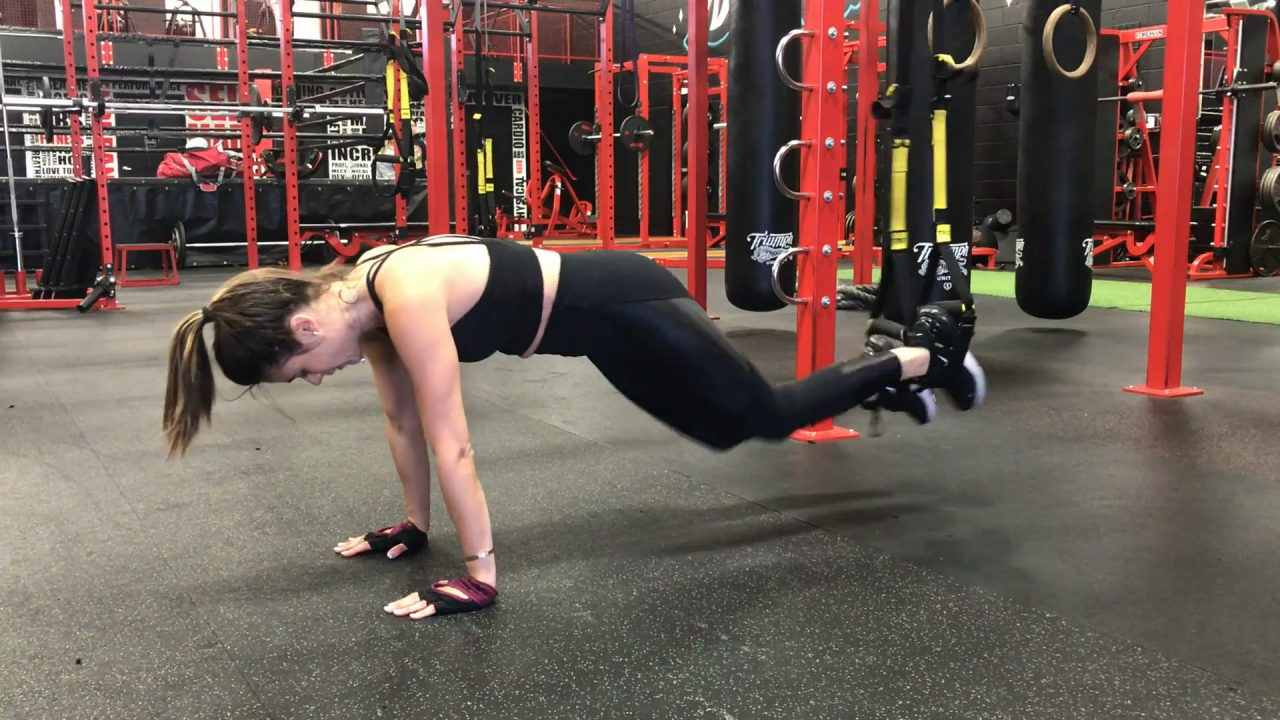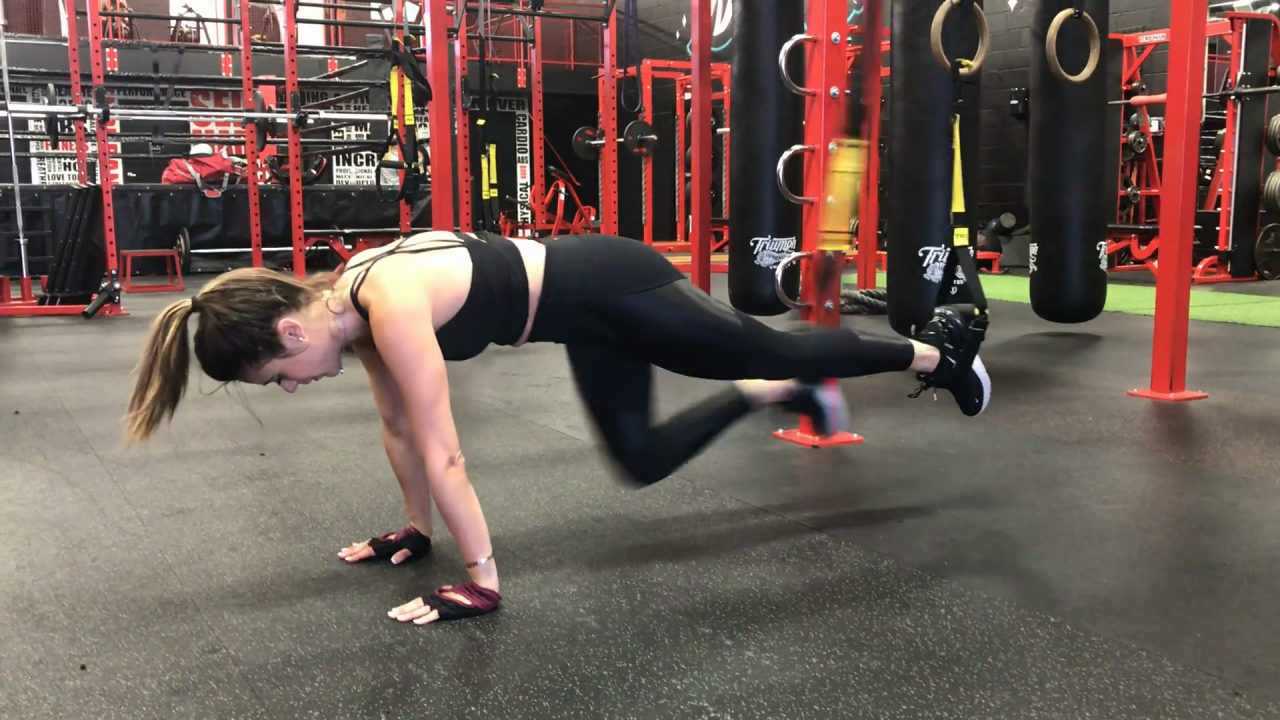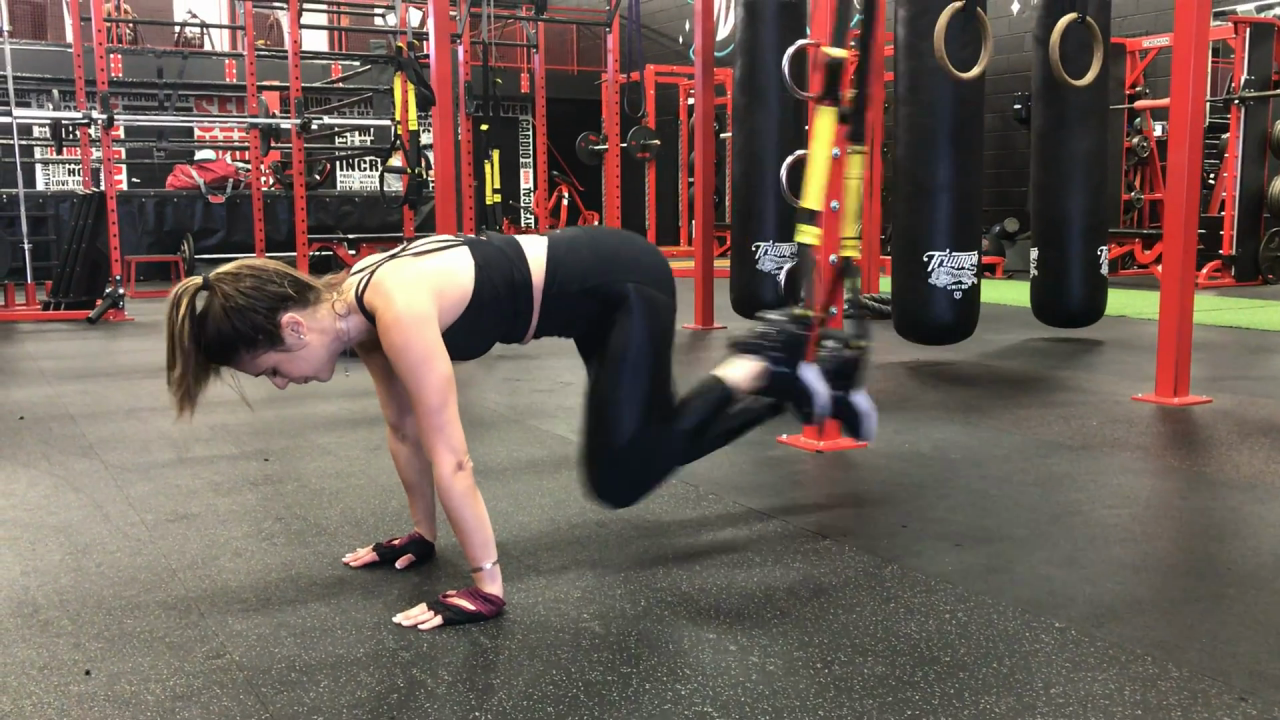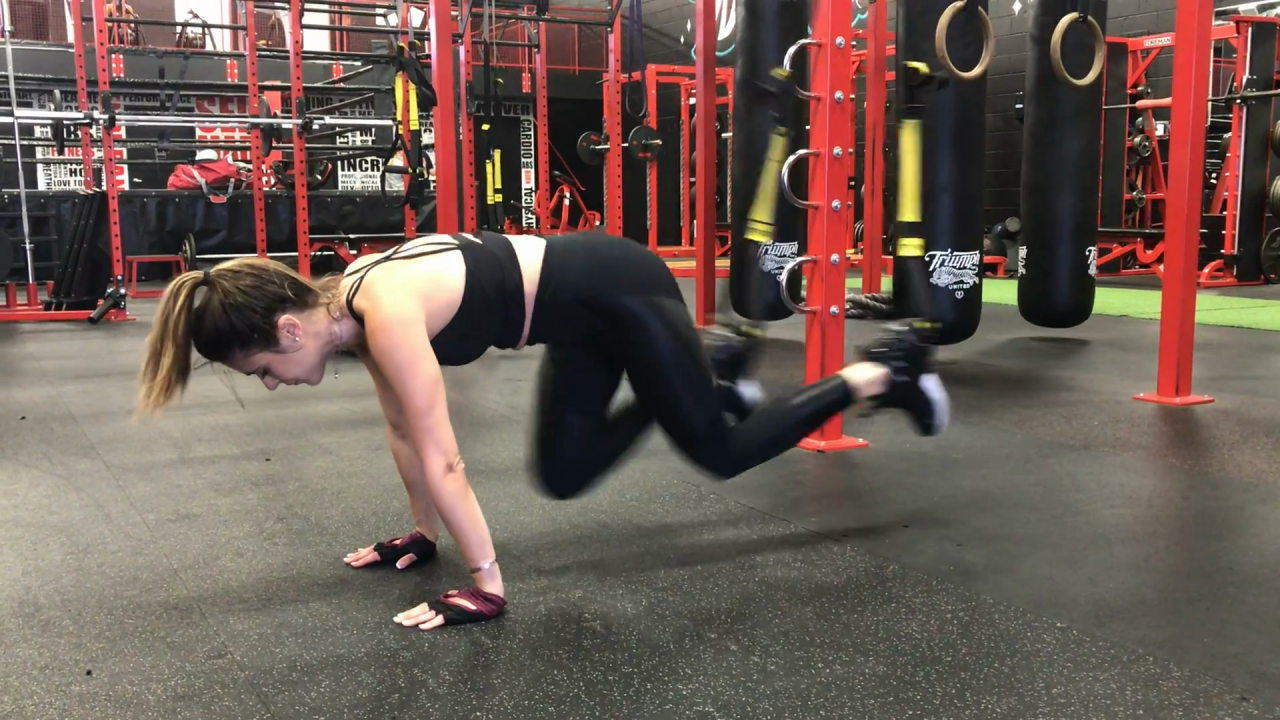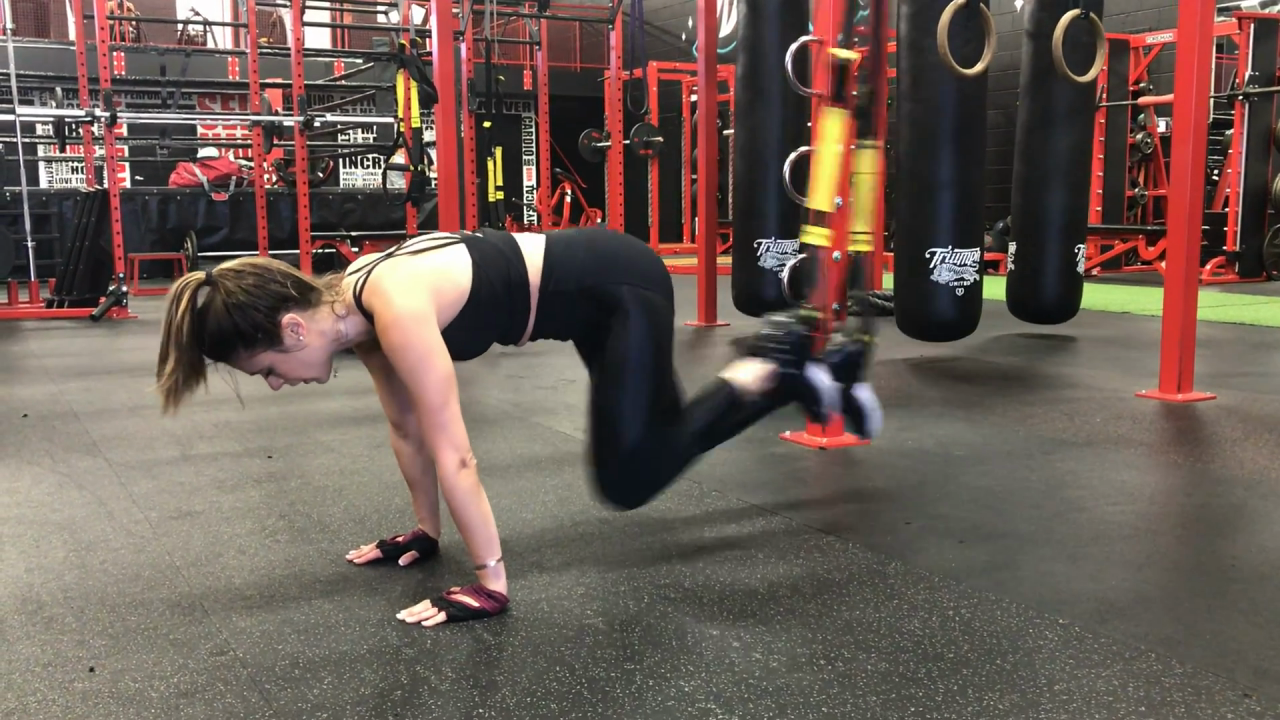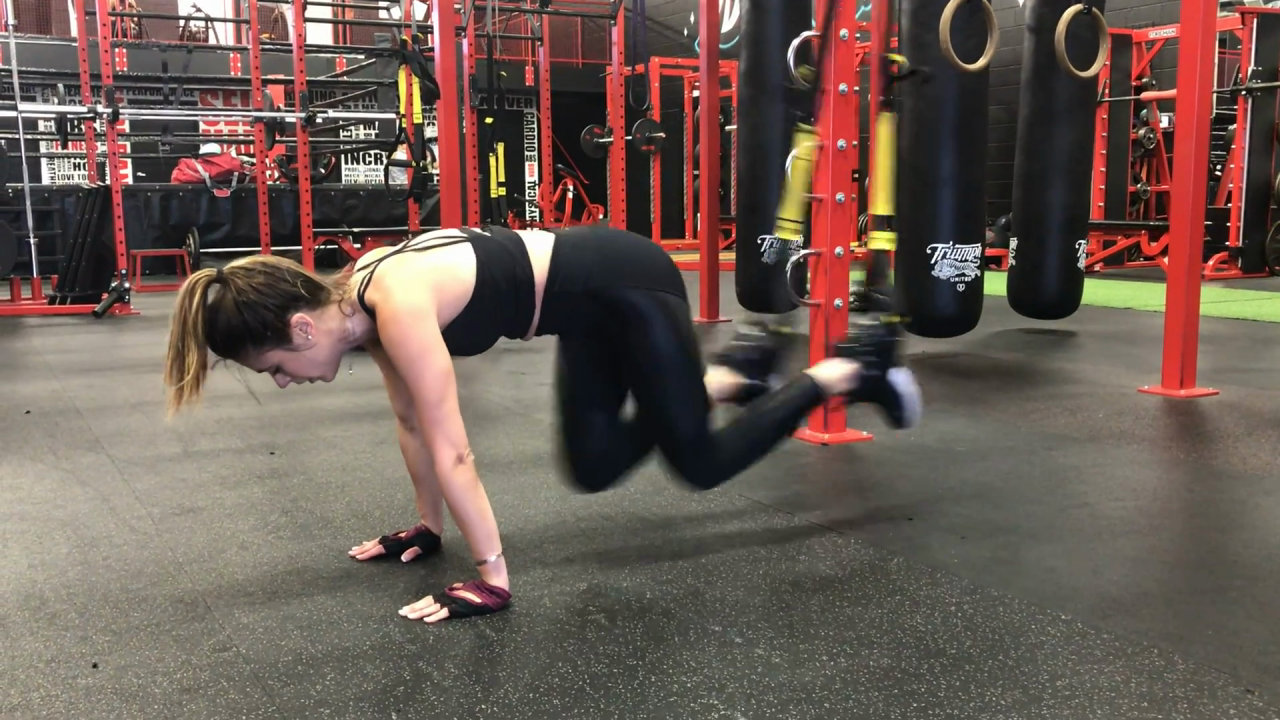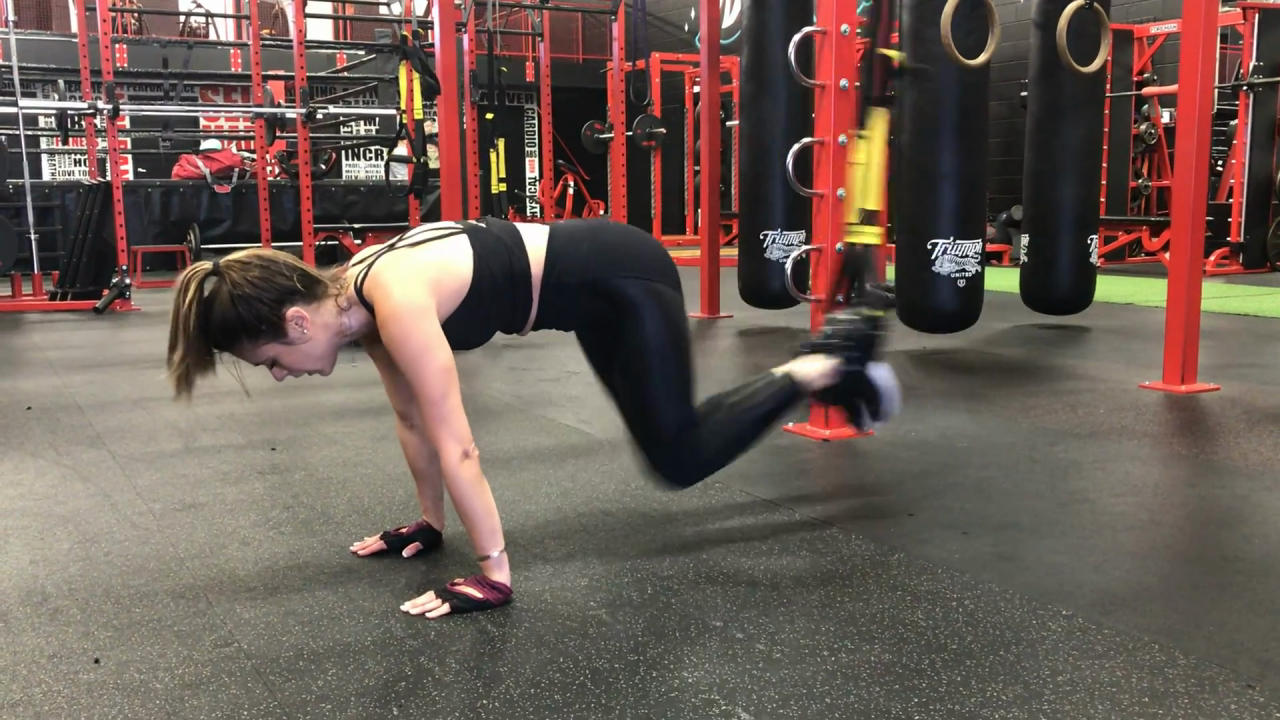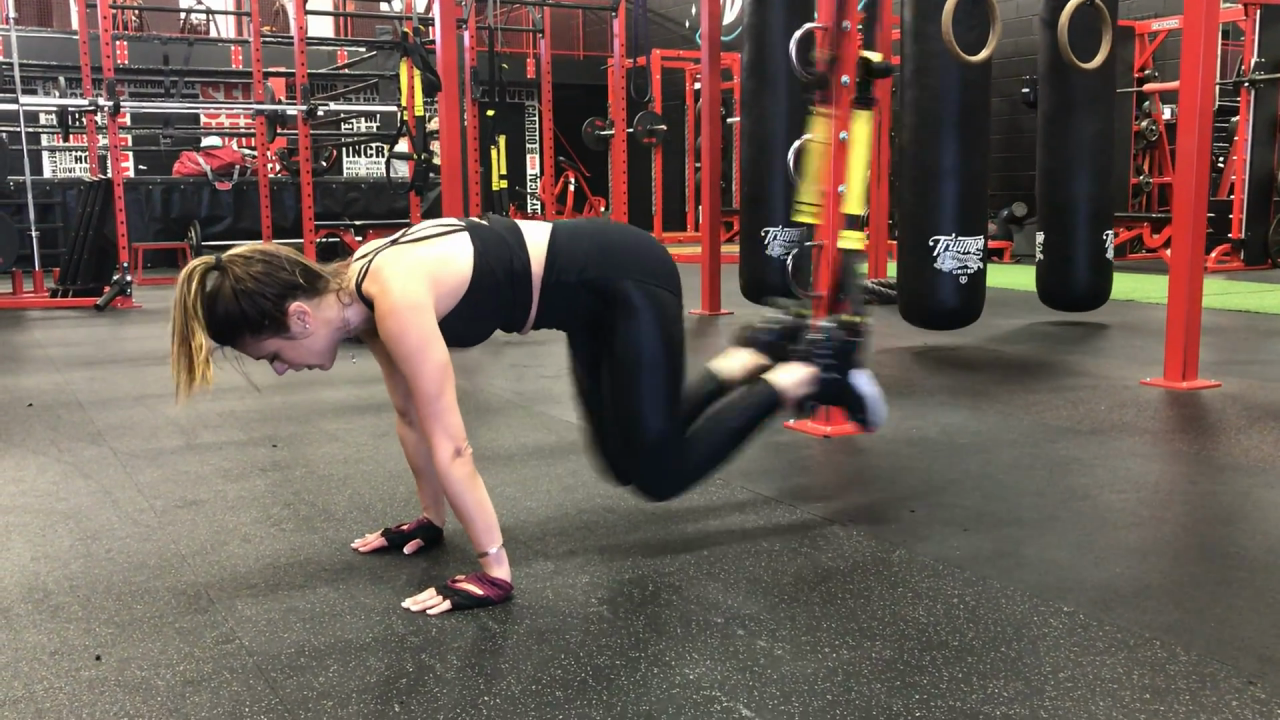
dt=0.4s
person 1, frame 1
left shoulder: (403, 297)
right shoulder: (361, 298)
left elbow: (450, 441)
right elbow: (402, 420)
left wrist: (481, 573)
right wrist: (414, 524)
left hip: (625, 307)
right hip: (601, 327)
left knee: (764, 415)
right knee: (728, 427)
left ankle: (921, 357)
right ankle: (877, 369)
person 1, frame 2
left shoulder: (388, 307)
right shoulder: (348, 303)
left elbow: (440, 451)
right elbow: (396, 425)
left wrist: (482, 579)
right wrist: (415, 528)
left hip: (613, 291)
right hip: (582, 302)
left knee: (773, 348)
right knee: (644, 463)
left ankle: (938, 353)
right ankle: (778, 392)
person 1, frame 3
left shoulder: (397, 310)
right shoulder: (349, 305)
left elbow: (449, 455)
right elbow: (404, 429)
left wrist: (487, 584)
right wrist: (422, 532)
left hip: (619, 281)
right hip: (581, 287)
left knee: (619, 481)
right knee: (637, 446)
left ankle: (758, 366)
right ankle: (822, 375)
person 1, frame 4
left shoulder: (386, 314)
right shoulder: (346, 304)
left elbow: (442, 458)
right elbow: (404, 431)
left wrist: (486, 584)
right wrist: (422, 533)
left hip: (612, 294)
right hip: (579, 303)
left knee: (722, 450)
right knee: (564, 478)
left ankle: (880, 373)
right ankle: (706, 377)
person 1, frame 5
left shoulder: (394, 310)
right shoulder: (344, 303)
left elbow: (450, 453)
right elbow: (406, 428)
left wrist: (491, 581)
right wrist: (425, 531)
left hip: (617, 284)
right hip: (574, 289)
left knee: (628, 484)
right knee: (650, 445)
left ankle: (773, 367)
right ankle: (826, 379)
person 1, frame 6
left shoulder: (394, 308)
right shoulder: (354, 302)
left elbow: (450, 449)
right elbow: (412, 423)
left wrist: (492, 576)
right wrist: (427, 527)
left hip: (622, 287)
right hip: (590, 289)
left knee: (701, 462)
right knee: (593, 470)
left ankle: (850, 369)
right ankle: (729, 374)
person 1, frame 7
left shoulder: (393, 300)
right shoulder: (351, 295)
left elbow: (453, 443)
right elbow: (407, 416)
left wrist: (493, 571)
right wrist: (429, 522)
left hip: (621, 275)
right hip: (580, 282)
left knee: (682, 461)
right knee: (679, 436)
left ankle: (832, 362)
right ankle: (835, 374)
person 1, frame 8
left shoulder: (393, 297)
right shoulder: (352, 291)
left elbow: (446, 440)
right elbow: (409, 414)
left wrist: (494, 569)
right wrist: (430, 518)
left hip: (623, 278)
right hip: (586, 277)
left knee: (659, 472)
right knee: (652, 442)
left ankle: (807, 375)
right ankle: (752, 356)
